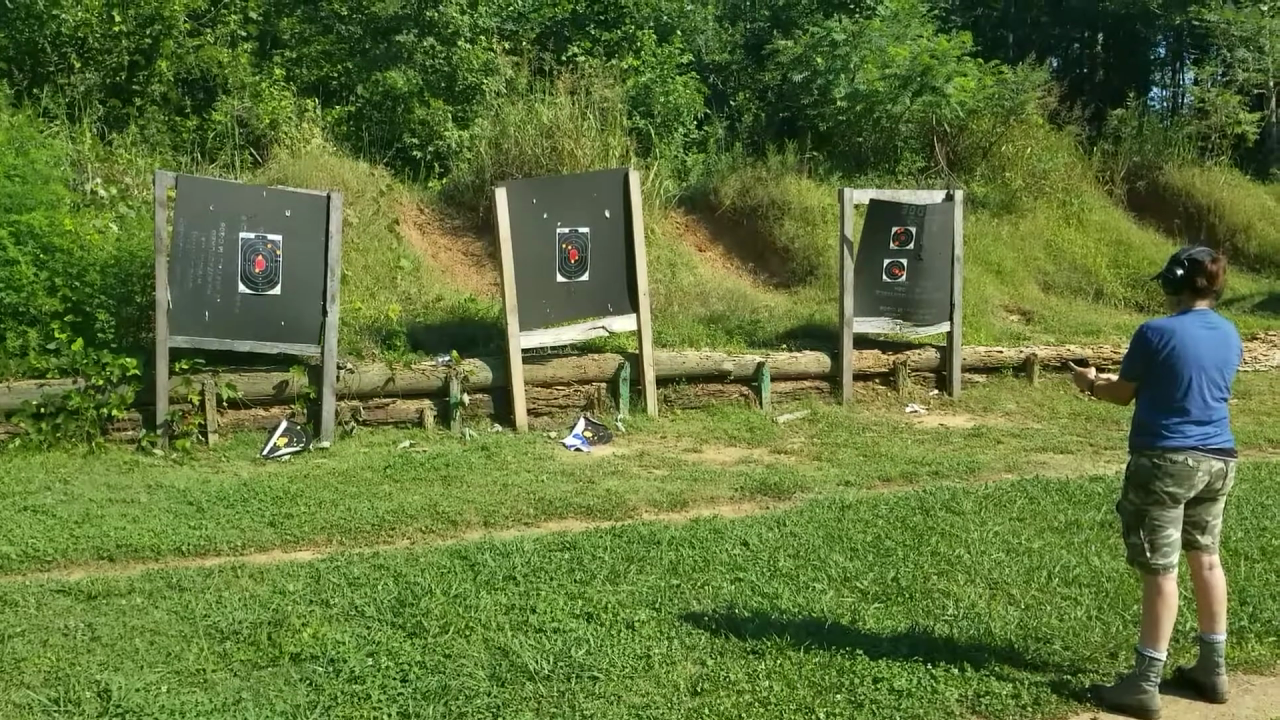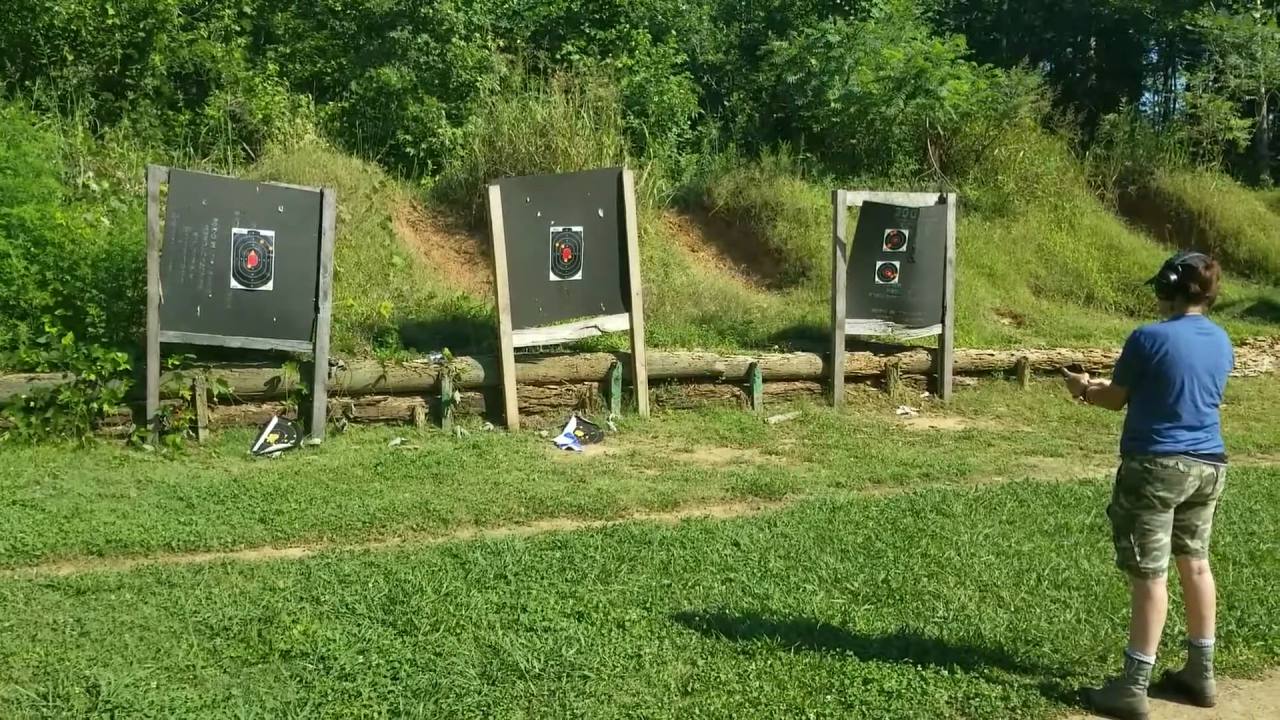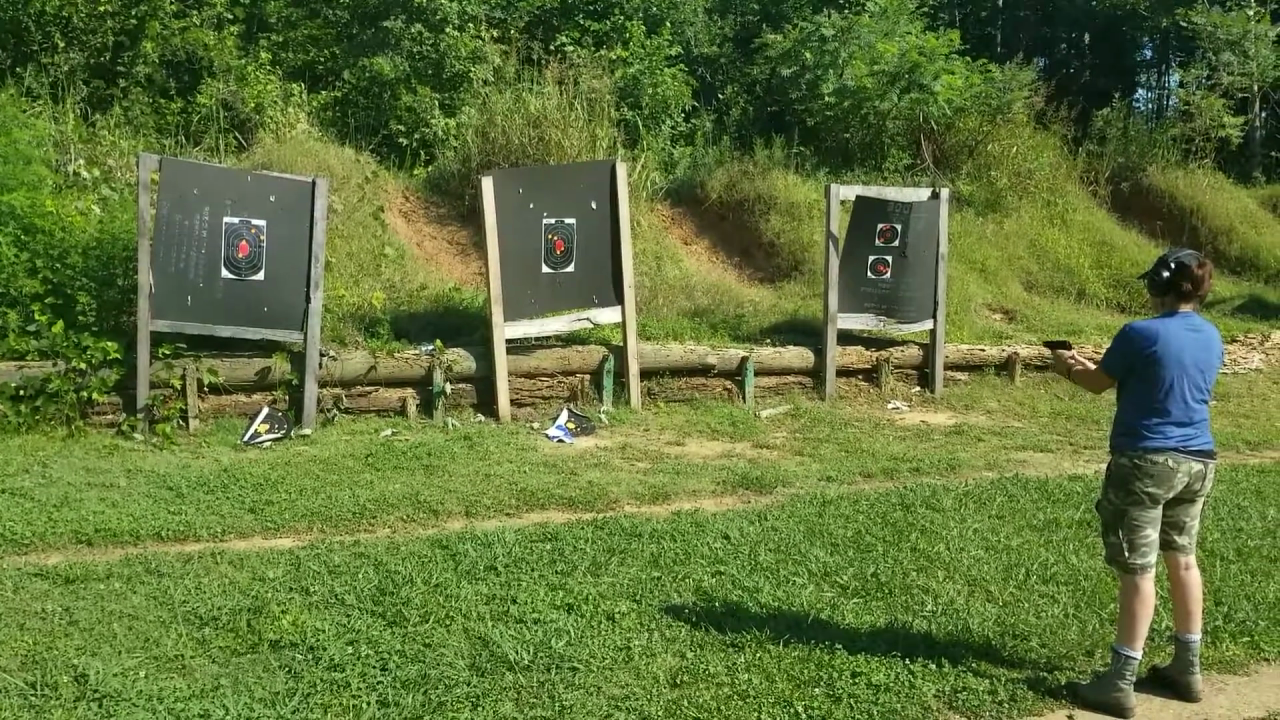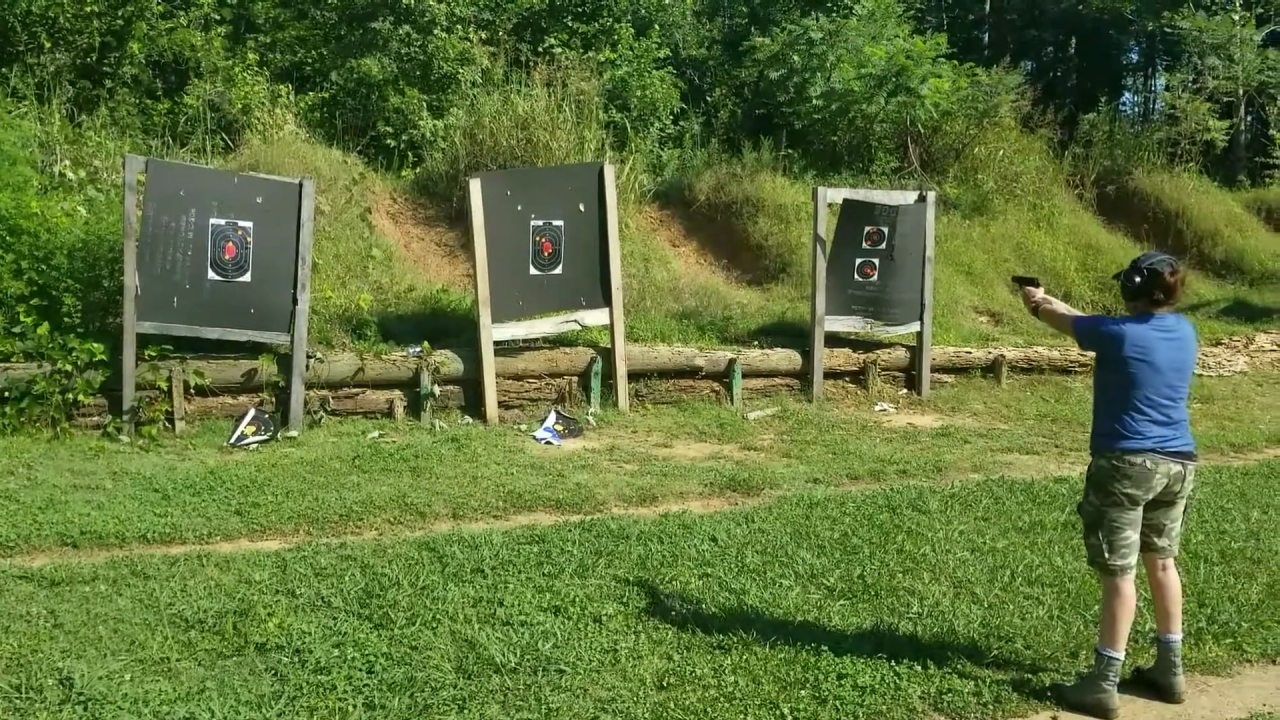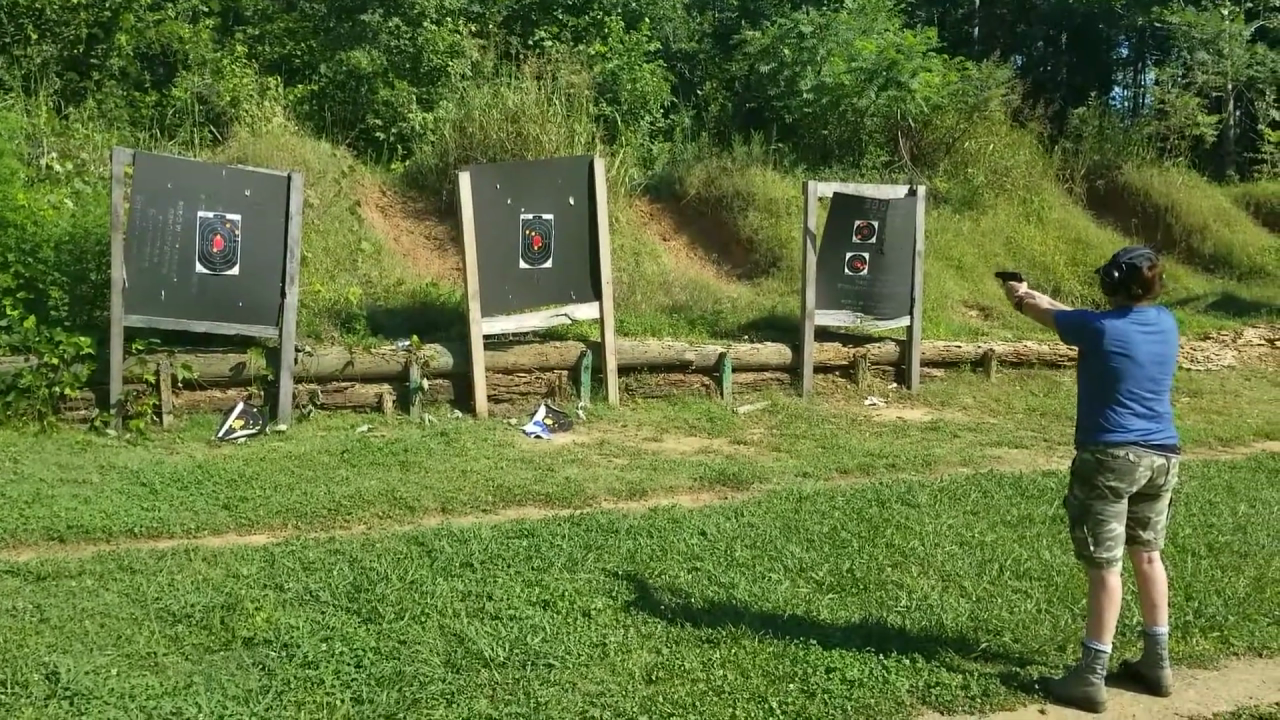
dt=1s
person 1, frame 1
left shoulder: (1156, 333)
right shoulder: (1230, 335)
left elbow: (1124, 395)
left wrist: (1091, 383)
right wrist: (1113, 380)
left hip: (1165, 462)
right hip: (1218, 460)
left knee: (1160, 571)
right knee: (1206, 559)
right ankle: (1212, 669)
person 1, frame 2
left shoulder: (1149, 338)
right shoulder: (1222, 342)
left elbow: (1116, 399)
left wrist: (1084, 389)
right wrist: (1106, 385)
left hip: (1156, 467)
right hip: (1208, 465)
left knee: (1149, 575)
right knee: (1195, 563)
right ankle: (1200, 673)
person 1, frame 3
left shoulder: (1141, 335)
right shoulder: (1212, 338)
left elbow: (1100, 383)
left wrist: (1070, 368)
right wrist: (1087, 366)
left hip: (1146, 463)
right hip: (1197, 461)
left knee: (1137, 571)
right knee: (1182, 560)
right ankle: (1187, 668)
person 1, frame 4
left shoulder: (1119, 334)
right shoulder: (1184, 331)
left elbow: (1065, 322)
left wrist: (1037, 302)
right wrist: (1050, 300)
left hip: (1127, 465)
right hip: (1178, 463)
left knee: (1119, 573)
right knee: (1162, 562)
right ankle: (1170, 670)
person 1, frame 5
left shoulder: (1100, 328)
right shoulder: (1166, 323)
left elbow: (1048, 316)
left wrist: (1020, 297)
right wrist: (1036, 294)
left hip: (1110, 458)
right hip: (1162, 456)
left knee: (1105, 566)
right knee: (1148, 555)
left ankle: (1091, 678)
right ankle: (1157, 663)
